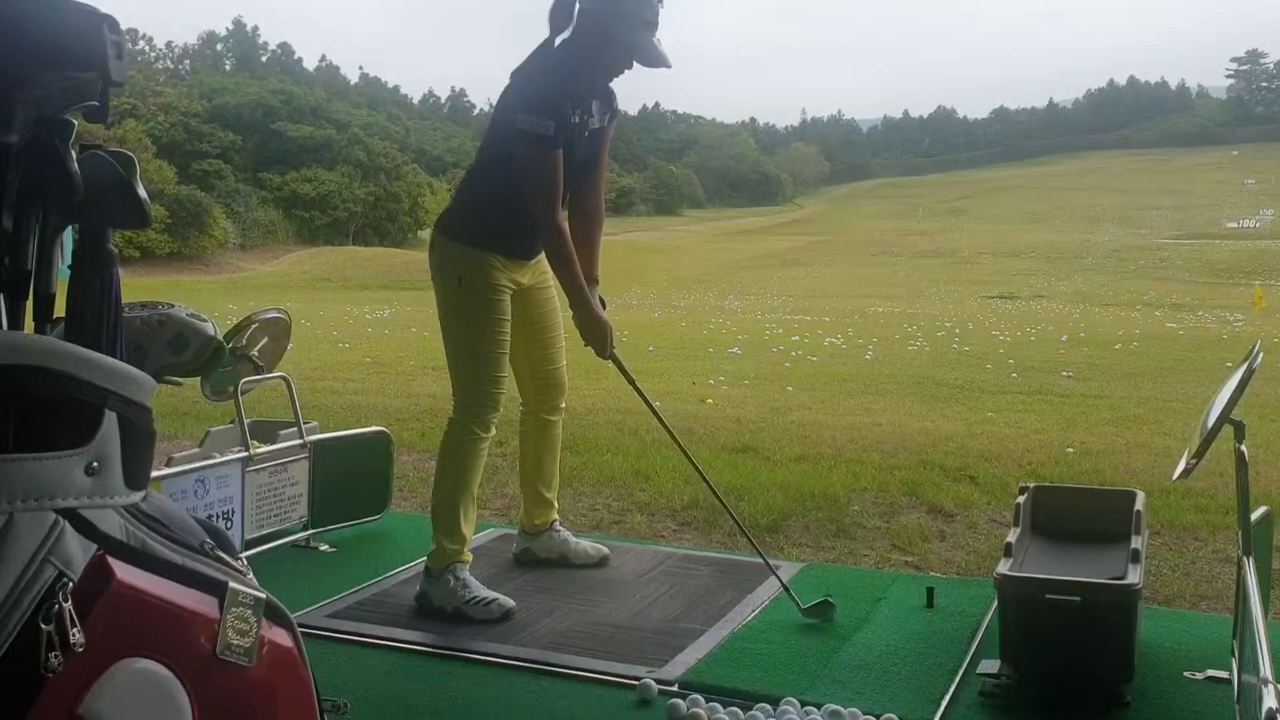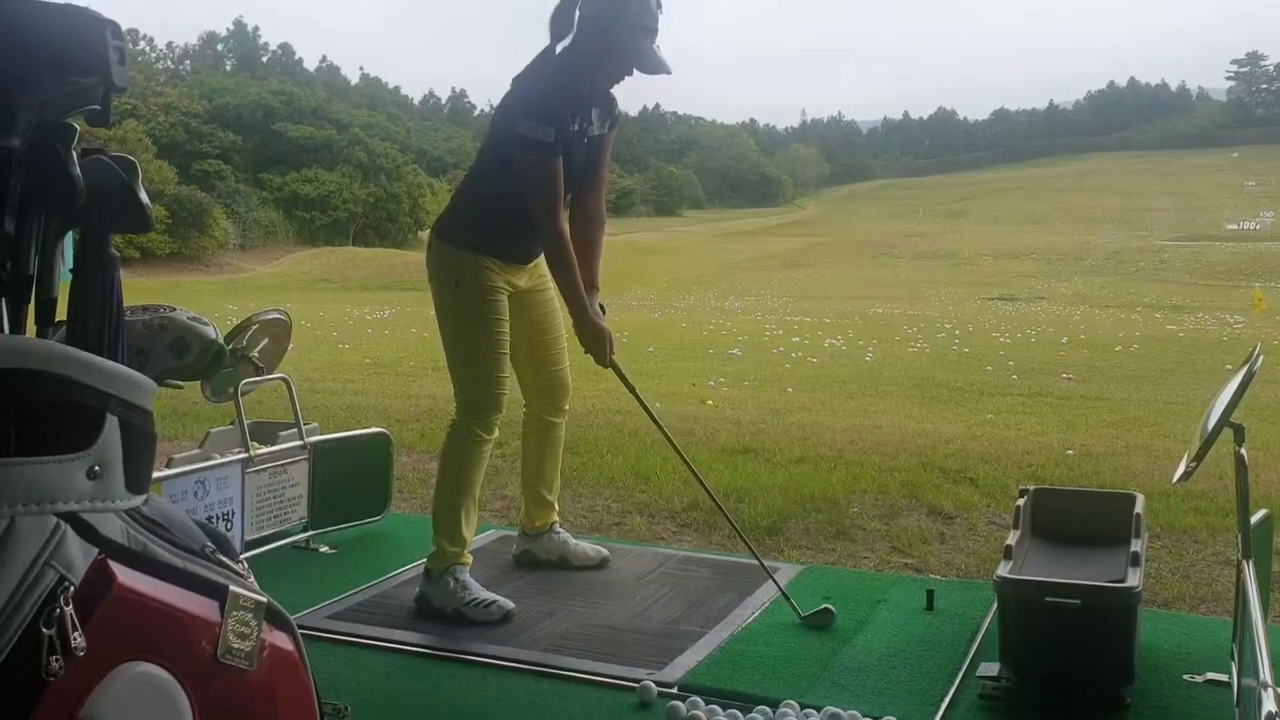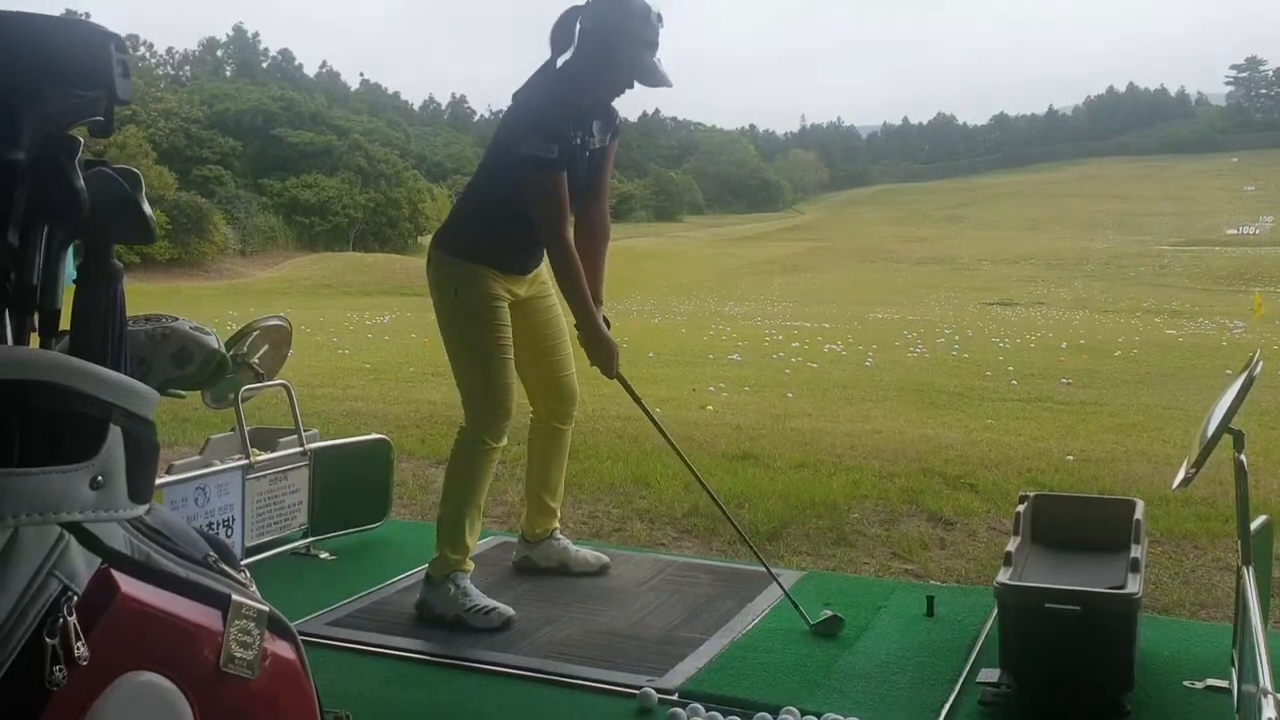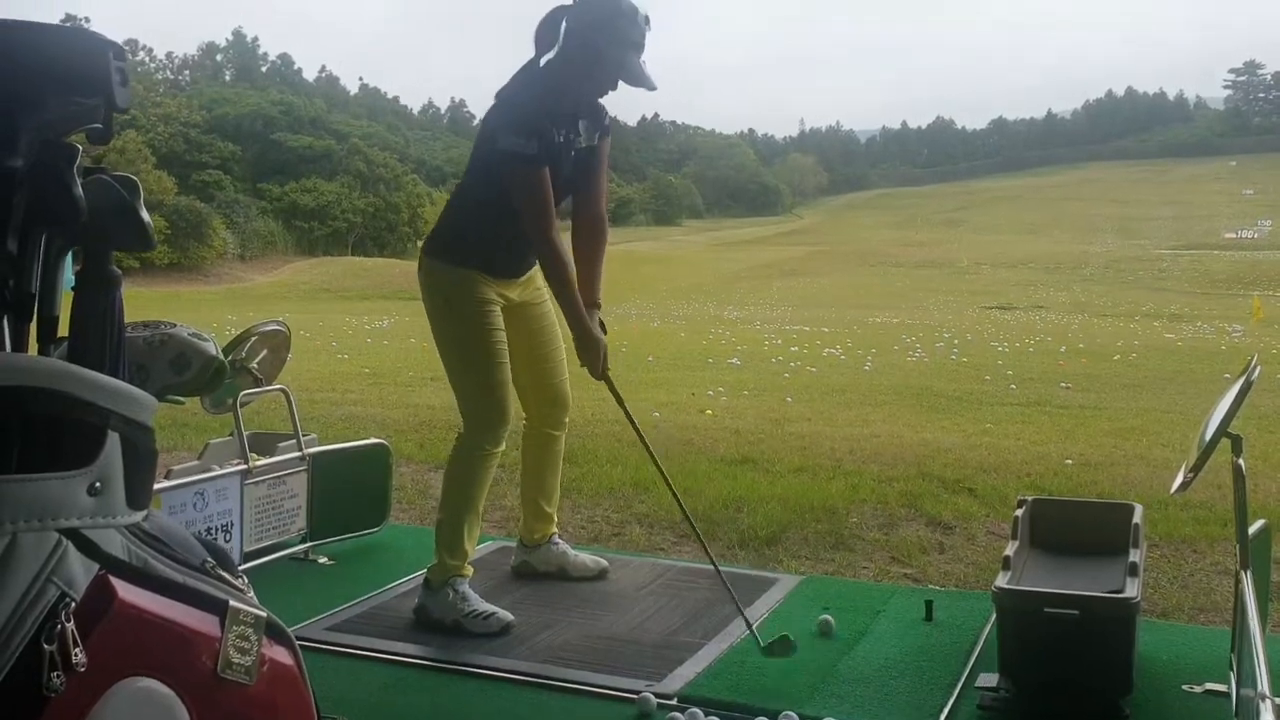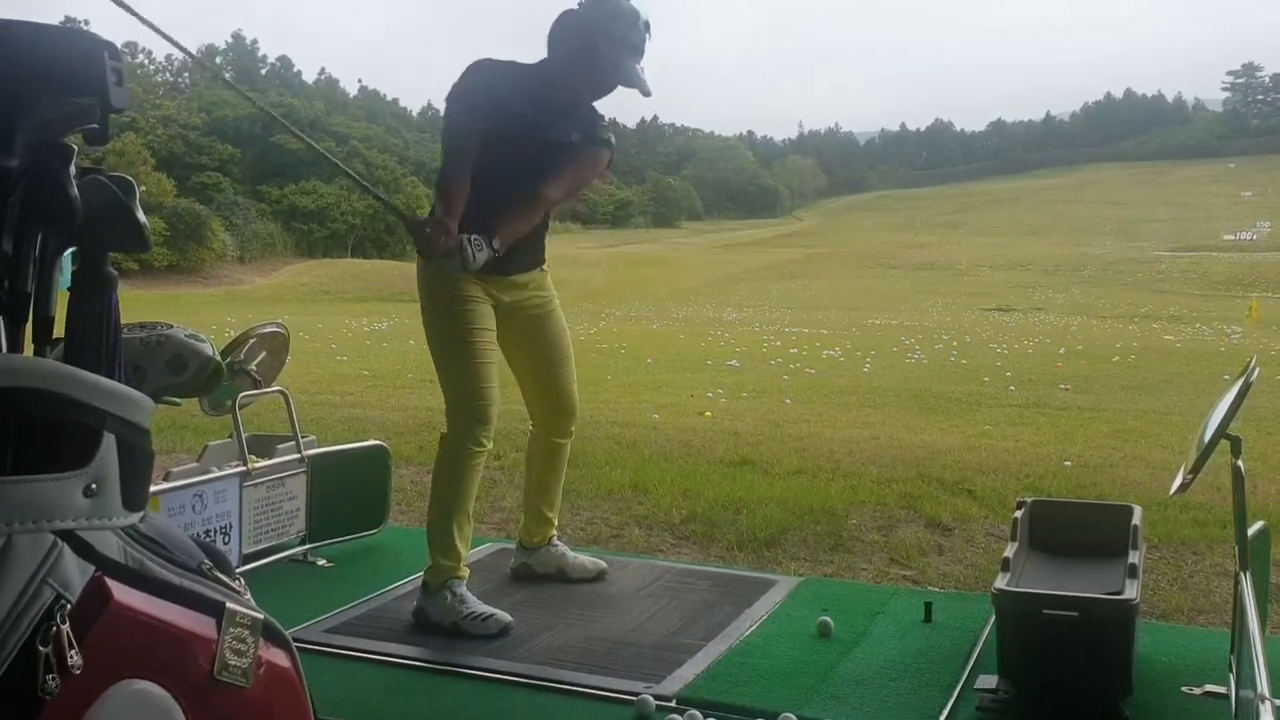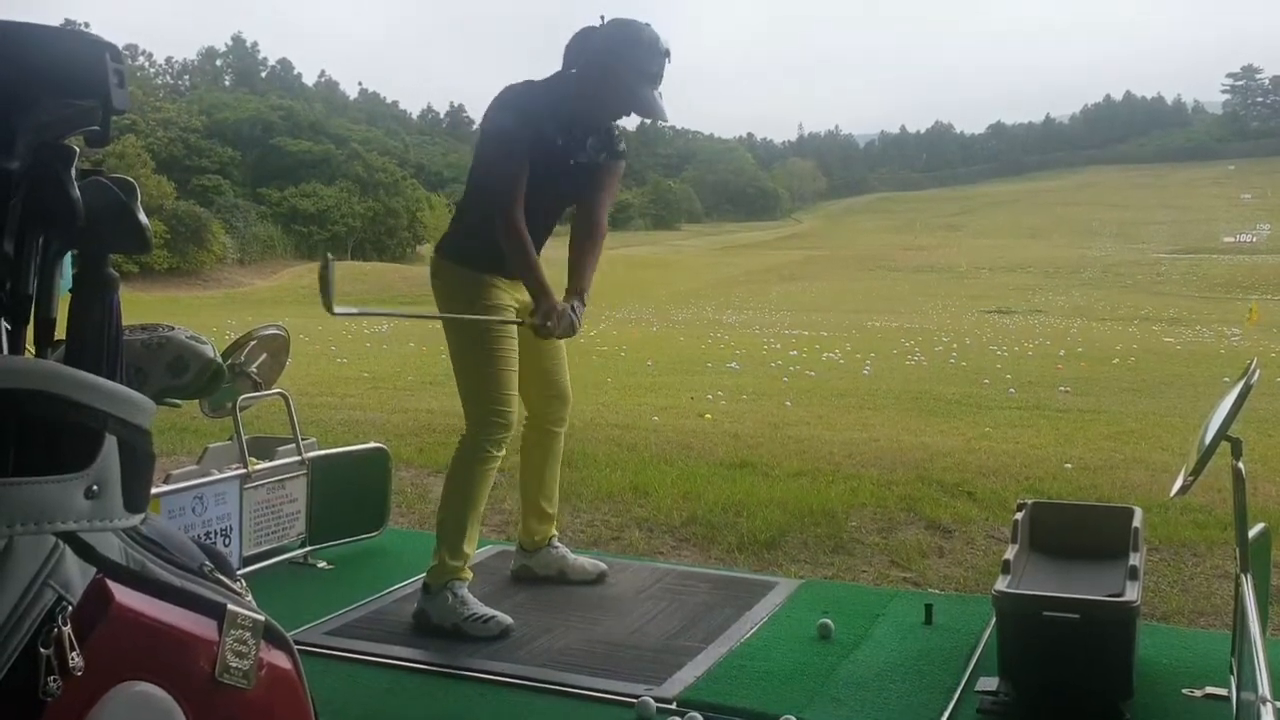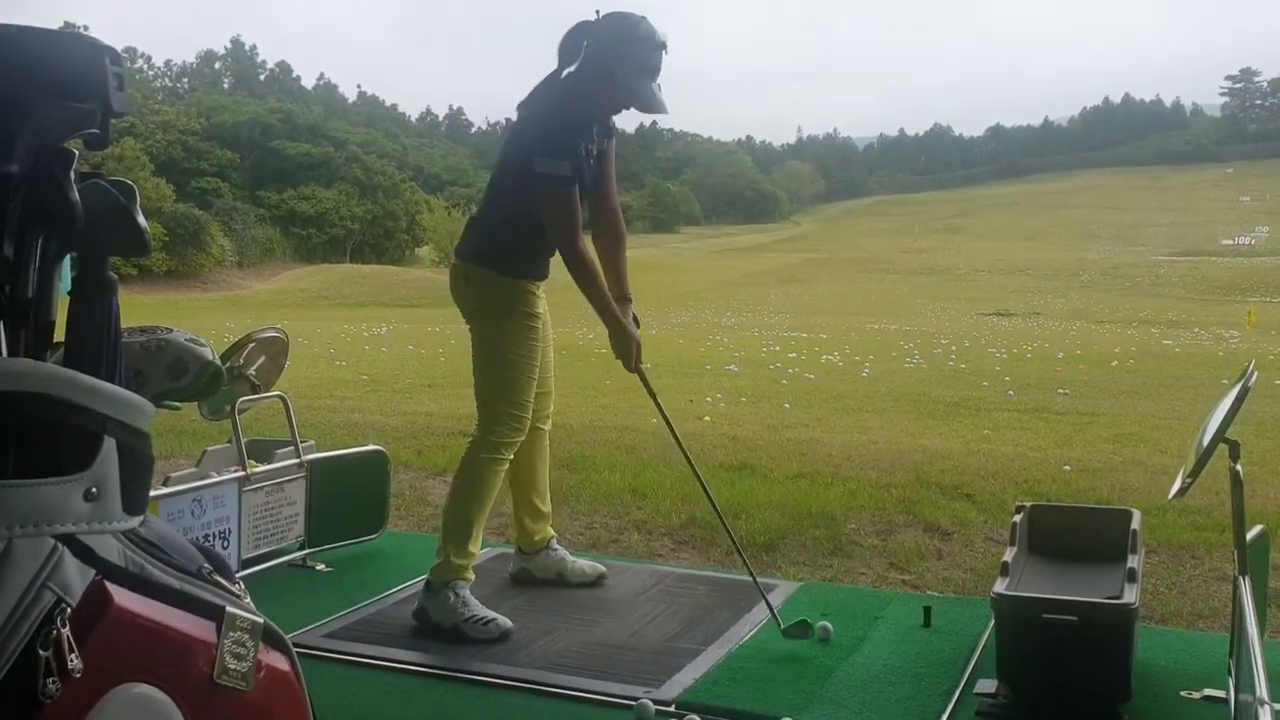
dt=0.5s
person 1, frame 1
left shoulder: (601, 100)
right shoulder: (538, 92)
left elbow: (588, 200)
right elbow: (549, 212)
left wrist: (591, 286)
right wrist: (585, 306)
left hip: (527, 257)
right hip: (473, 254)
left knee: (548, 393)
right knee: (479, 406)
left ankle: (539, 529)
right ankle: (444, 571)
person 1, frame 2
left shoulder: (602, 107)
right shoulder: (539, 99)
left elbow: (590, 206)
right elbow: (551, 218)
left wrist: (592, 298)
right wrist: (584, 316)
left hip: (525, 260)
right hip: (469, 258)
left knee: (552, 394)
right knee: (483, 408)
left ankle: (539, 530)
right ankle: (444, 573)
person 1, frame 3
left shoulder: (603, 118)
right shoulder: (540, 115)
left elbow: (594, 218)
right elbow: (558, 233)
left wrist: (596, 309)
right wrist: (591, 327)
left hip: (525, 270)
right hip: (469, 268)
left knee: (559, 400)
right knee: (491, 415)
left ankle: (539, 537)
right ankle: (445, 579)
person 1, frame 4
left shoulder: (592, 119)
right shoulder: (520, 114)
left elbow: (591, 217)
right elbow: (543, 231)
left wrist: (593, 310)
right wrist: (580, 327)
left hip: (520, 275)
right hip: (461, 273)
left knee: (552, 407)
right knee: (489, 421)
left ankle: (537, 541)
right ankle: (443, 585)
person 1, frame 5
left shoulder: (594, 137)
right shoulder: (488, 82)
left elbow: (545, 196)
right elbow: (457, 163)
left wrist: (483, 241)
right wrist: (443, 221)
left hip: (527, 276)
right hip: (455, 272)
left knee: (558, 412)
right knee: (474, 420)
left ankle: (537, 544)
right ankle: (441, 587)
person 1, frame 6
left shoulder: (606, 145)
right shoulder: (520, 107)
left elbow: (592, 224)
right elbow: (505, 212)
left wrist: (575, 298)
right wrist: (543, 295)
left hip: (528, 281)
right hip: (472, 272)
left knee: (552, 407)
right knee: (494, 422)
left ankle: (537, 545)
right ankle: (443, 587)
person 1, frame 7
left shoulder: (596, 121)
right shoulder: (549, 129)
left elbow: (607, 217)
right elbow: (570, 240)
left wrist: (624, 302)
right wrist: (614, 324)
left hip: (519, 277)
right hip: (495, 279)
left knee: (536, 415)
right knee: (502, 427)
left ankle: (535, 547)
right ankle: (444, 587)
